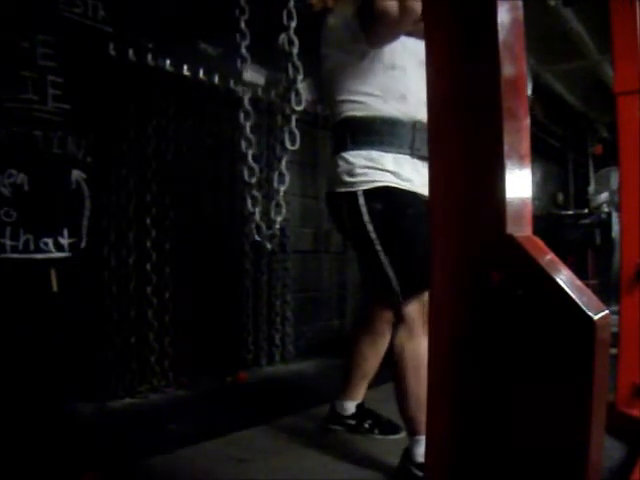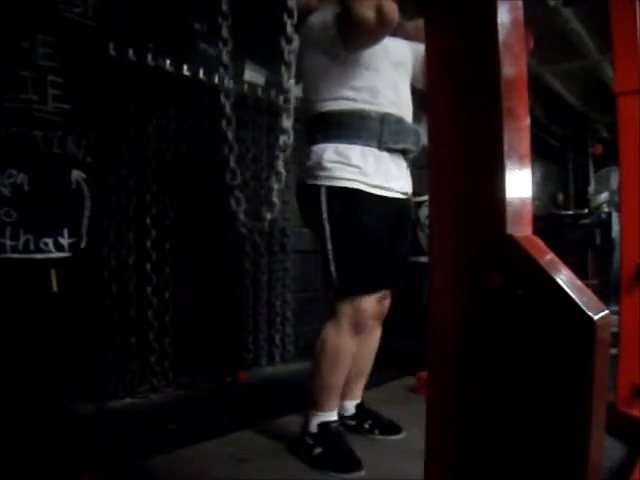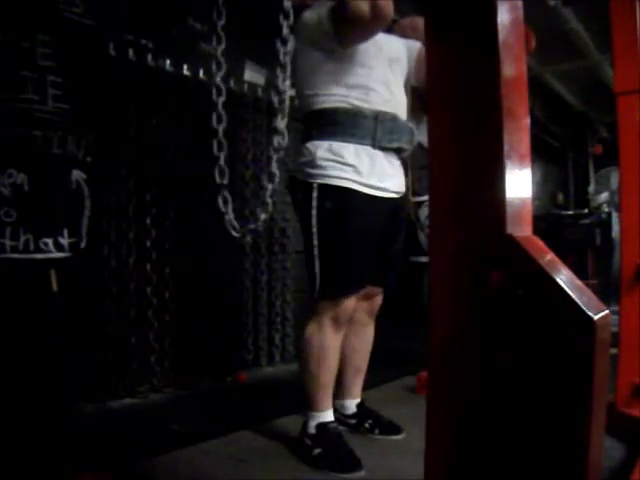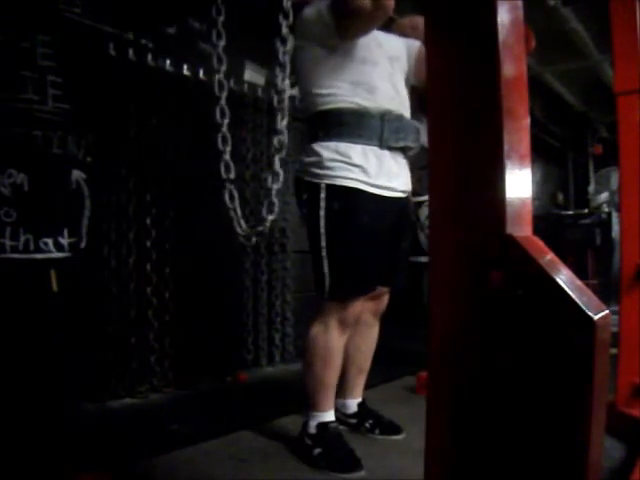
dt=0.4s
person 1, frame 1
left shoulder: (418, 43)
left hip: (410, 187)
right hip: (375, 186)
left knee: (387, 310)
right knee: (418, 311)
left ankle: (348, 407)
person 1, frame 2
left shoulder: (401, 46)
left hip: (392, 186)
right hip: (344, 184)
left knee: (374, 307)
right knee: (358, 308)
left ankle: (348, 407)
right ankle: (319, 427)
person 1, frame 3
left shoulder: (395, 43)
left hip: (387, 186)
right hip: (338, 182)
left knee: (368, 302)
right knee: (338, 307)
left ankle: (350, 406)
right ankle: (318, 426)
person 1, frame 4
left shoulder: (393, 42)
left hip: (392, 185)
right hip: (344, 182)
left knee: (373, 302)
right knee: (342, 308)
left ankle: (351, 406)
right ankle: (319, 426)
